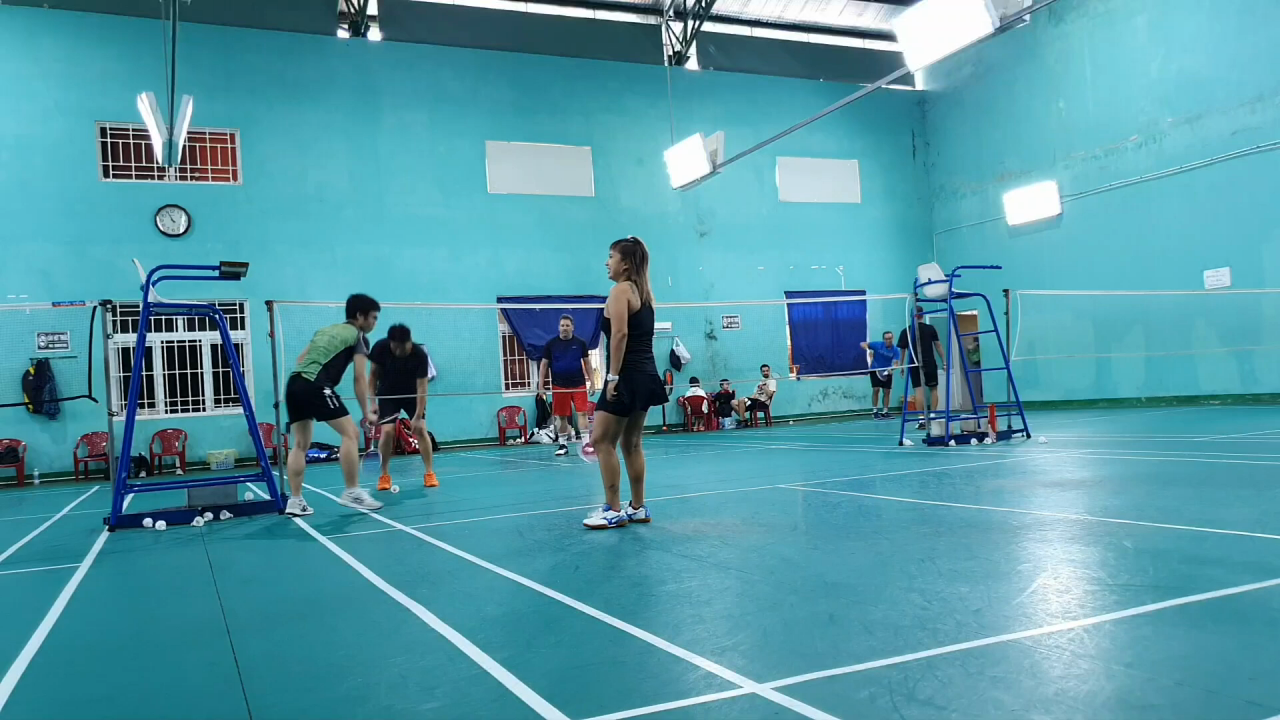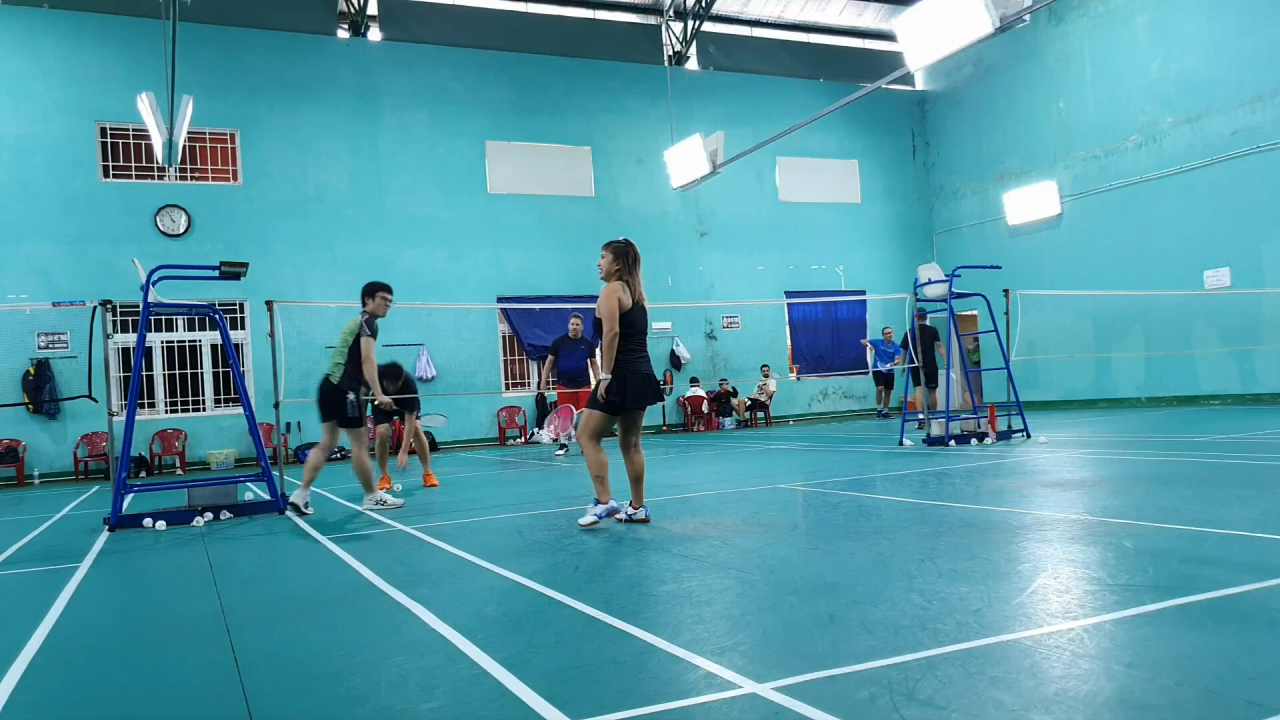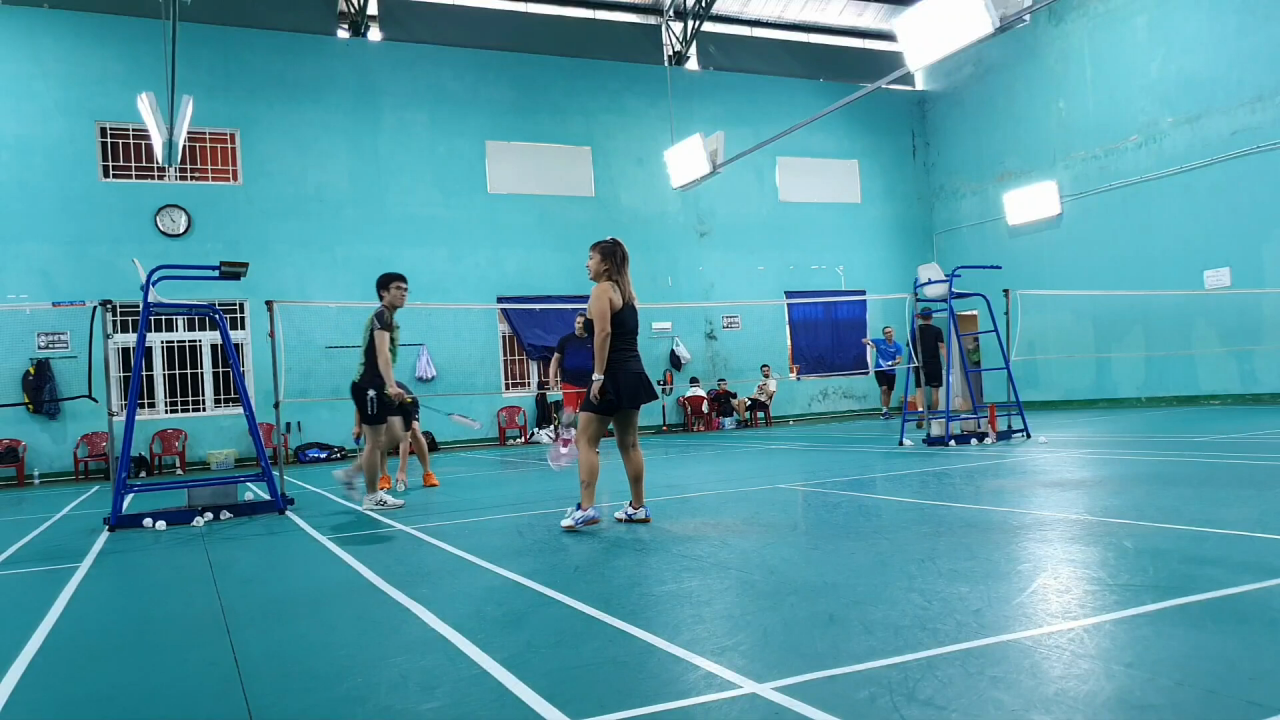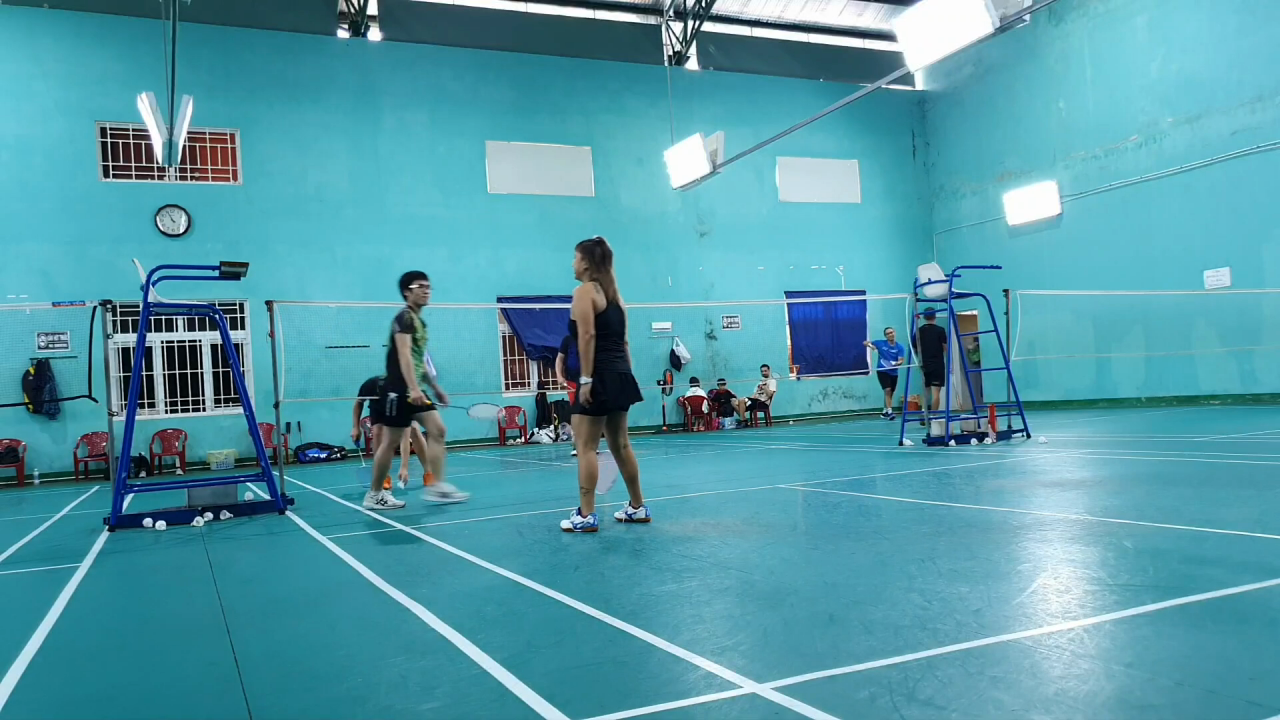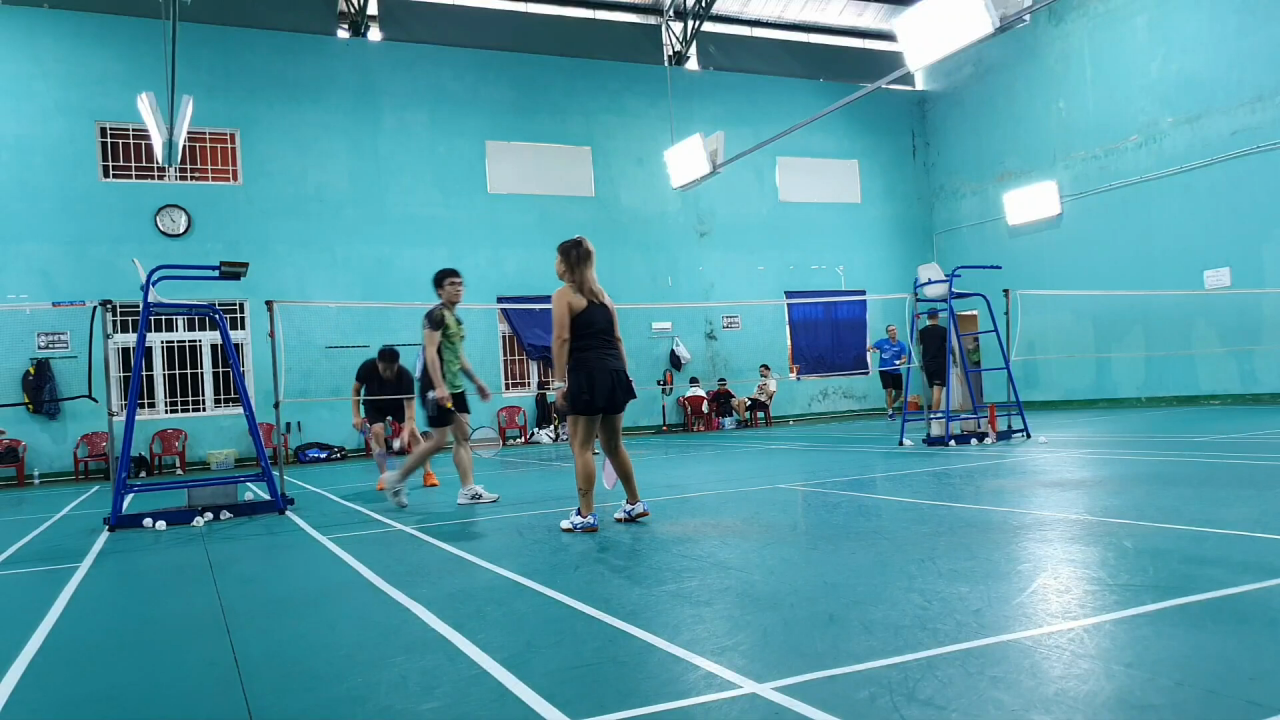
dt=0.2s
person 1, frame 1
left shoulder: (621, 290)
right shoulder: (644, 293)
left elbow: (620, 334)
left wrist: (613, 376)
left hip: (627, 377)
right hip: (645, 375)
left knee: (601, 441)
right knee: (631, 444)
left ankle: (614, 509)
right ankle: (637, 507)
person 1, frame 2
left shoulder: (611, 290)
right shoulder: (636, 293)
left elbow: (612, 334)
left wrist: (605, 375)
left hip: (621, 376)
right hip: (640, 375)
left knee: (588, 437)
right knee: (631, 444)
left ankle: (604, 501)
right ankle: (638, 507)
person 1, frame 3
left shoulder: (602, 290)
right shoulder: (627, 294)
left elbow: (603, 334)
left wrist: (598, 376)
left hip: (614, 376)
right hip: (632, 374)
left knee: (585, 442)
right knee: (629, 443)
left ankle: (586, 509)
right ankle: (638, 507)
person 1, frame 4
left shoulder: (585, 291)
right shoulder: (614, 295)
left elbow: (588, 336)
left wrist: (585, 379)
right wrist: (628, 376)
left hip: (600, 377)
right hip: (620, 375)
left knee: (586, 446)
right knee: (620, 444)
left ankle: (586, 515)
right ankle: (637, 507)
person 1, frame 5
left shoulder: (563, 295)
right shoulder: (602, 294)
left elbow: (562, 341)
right elbow: (617, 340)
left wrist: (559, 382)
right wrist: (620, 373)
left hip: (588, 376)
right hip: (615, 374)
left knee: (582, 446)
right knee: (613, 444)
left ankle: (586, 515)
right ankle: (634, 503)
person 2, frame 1
left shoulder: (325, 330)
right shoulder: (359, 337)
left elbow: (301, 359)
right elbow: (360, 377)
right wrist: (367, 411)
left hip: (295, 383)
right hip: (317, 387)
left knee: (300, 444)
right knee: (350, 433)
left ankle: (295, 500)
right ankle: (352, 492)
person 2, frame 2
left shoulder: (356, 324)
right shoulder: (368, 322)
right elbow: (368, 359)
right wrist: (379, 394)
left hip: (330, 386)
right hip: (344, 389)
left knee: (327, 444)
right knee: (360, 443)
left ankle: (300, 494)
right ankle: (372, 496)
person 2, frame 3
left shoulder: (387, 319)
right shoulder: (382, 316)
right elbow: (382, 352)
left wrist: (391, 387)
right wrist: (392, 386)
left hip: (376, 388)
right hip: (371, 387)
left knee: (395, 434)
right knee: (375, 442)
left ankle: (349, 472)
right ankle: (373, 496)
person 2, frame 4
left shoulder: (419, 321)
right shoulder: (404, 318)
right elbow: (403, 354)
left wrist: (435, 387)
right wrist: (413, 387)
left hip: (415, 390)
right hip: (398, 389)
left knee: (437, 430)
right knee: (391, 441)
left ankle: (439, 486)
right ankle: (375, 494)
person 2, frame 5
left shoulder: (457, 321)
right shoulder: (435, 315)
right elbow: (430, 352)
left wrist: (477, 382)
right wrist: (439, 386)
left hip: (455, 388)
right hip: (436, 389)
left knee: (463, 436)
right knee: (437, 442)
left ankle: (469, 489)
right ankle: (396, 479)
